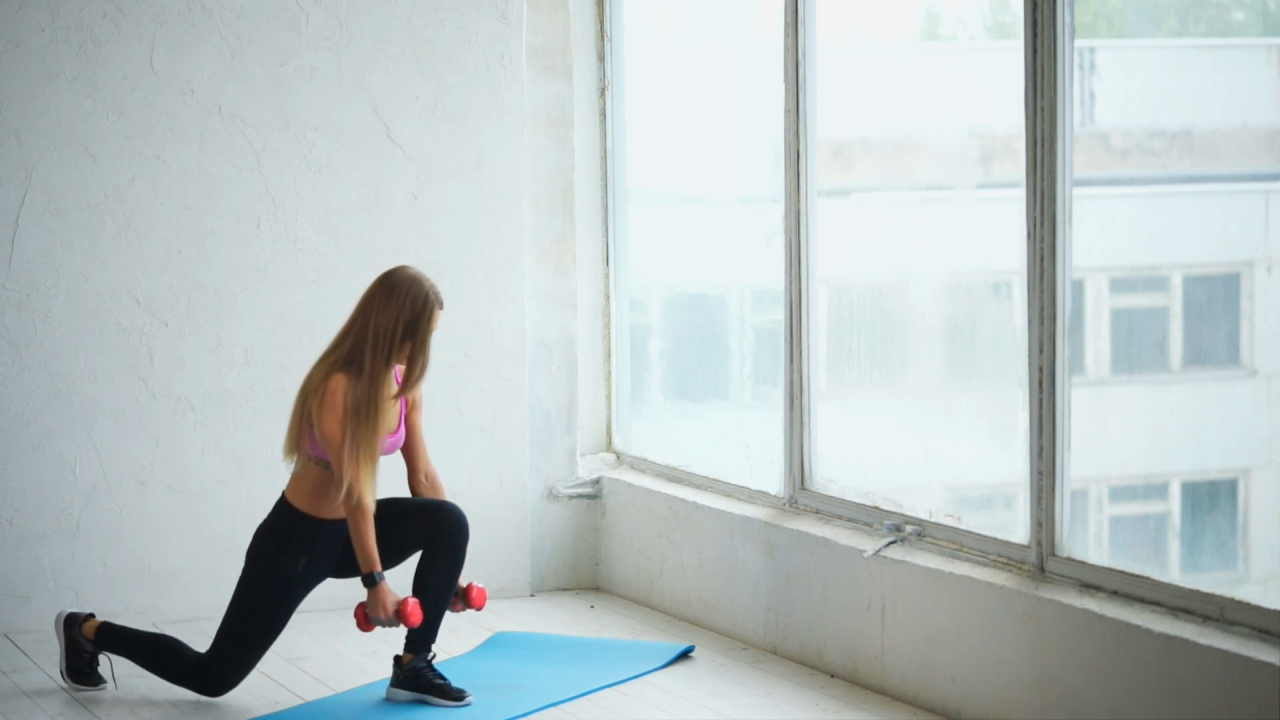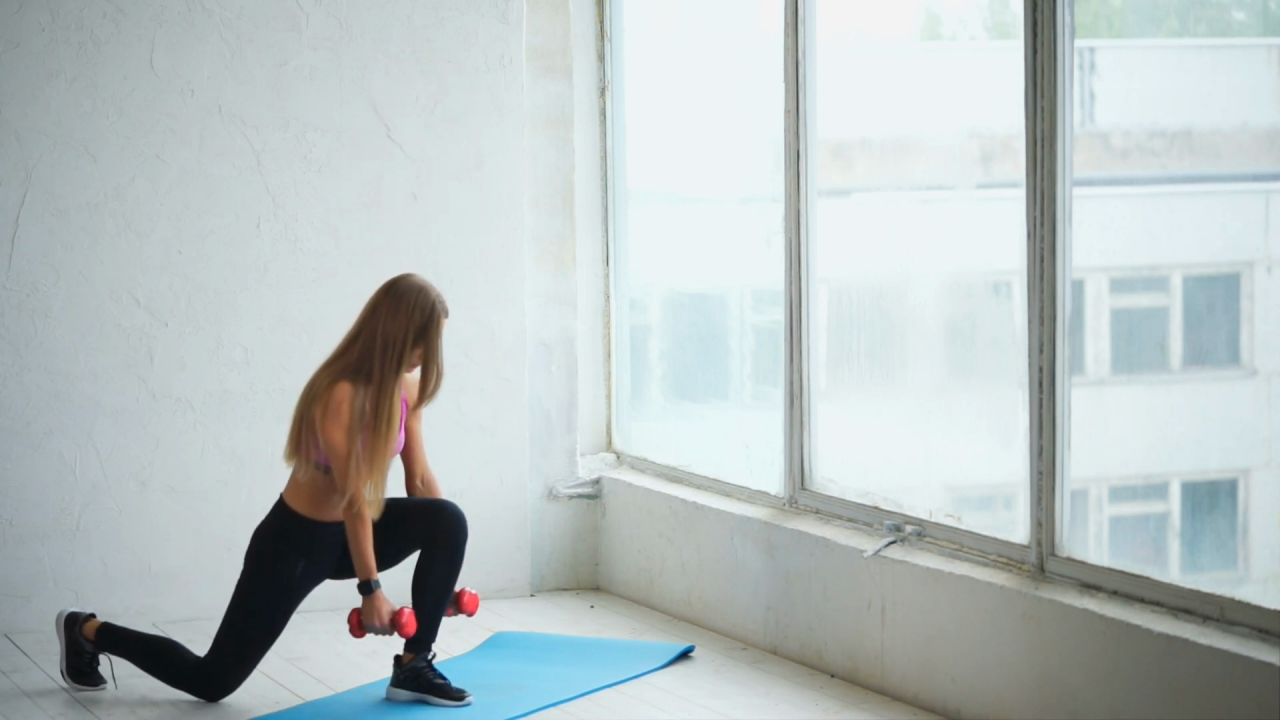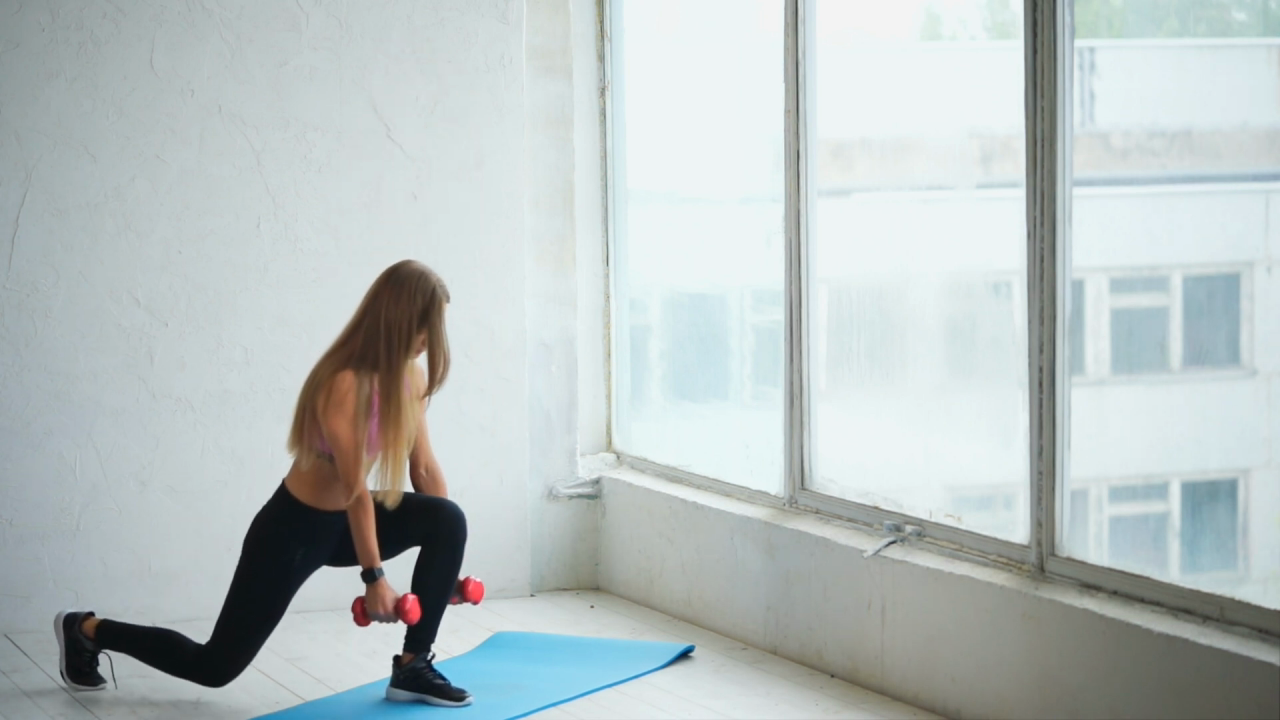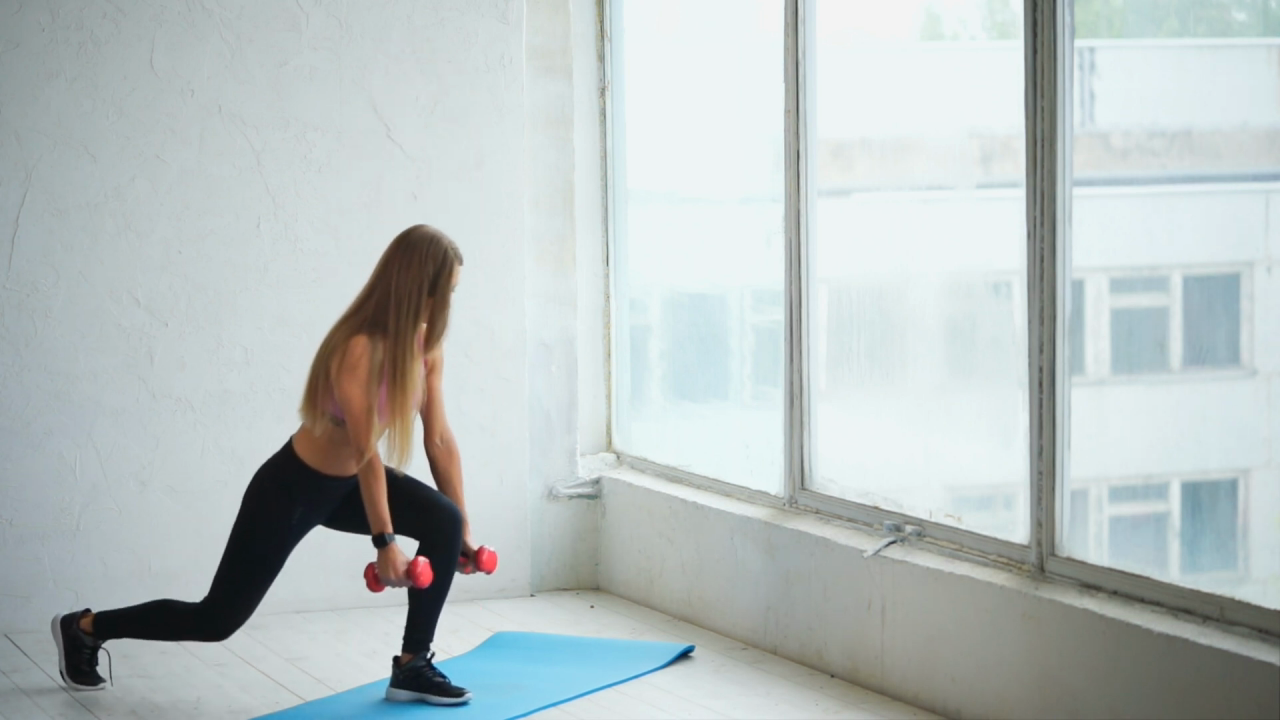
dt=0.4s
person 1, frame 1
left shoulder: (404, 382)
right shoulder: (337, 387)
left elbow: (422, 475)
right elbow: (354, 492)
left wrist: (449, 571)
right wrist: (375, 581)
left hip: (346, 531)
right hip: (296, 538)
left knee: (450, 522)
right knee: (213, 677)
left ankle: (413, 667)
right ankle: (86, 632)
person 1, frame 2
left shoulder: (406, 388)
right shoulder: (341, 395)
left elbow: (420, 479)
right elbow: (353, 498)
left wrist: (447, 573)
right wrist: (370, 589)
left hip: (344, 532)
right hip: (294, 541)
left knee: (448, 520)
right knee: (213, 681)
left ankle: (413, 667)
right ankle: (87, 632)
person 1, frame 3
left shoulder: (410, 376)
right shoulder: (344, 384)
left elbow: (424, 468)
right elbow: (355, 487)
left wrist: (448, 565)
right wrist: (374, 576)
left hip: (342, 521)
right hip: (292, 528)
left knee: (448, 520)
right knee: (216, 666)
left ankle: (412, 667)
right ankle: (87, 630)
person 1, frame 4
left shoulder: (426, 345)
right shoulder: (359, 349)
left elbow: (439, 439)
right elbow: (367, 452)
left wrist: (463, 530)
right wrist: (385, 542)
left hip: (344, 485)
right hip: (290, 488)
left knee: (443, 523)
right knee: (217, 619)
left ankle: (412, 666)
right ankle: (84, 628)
